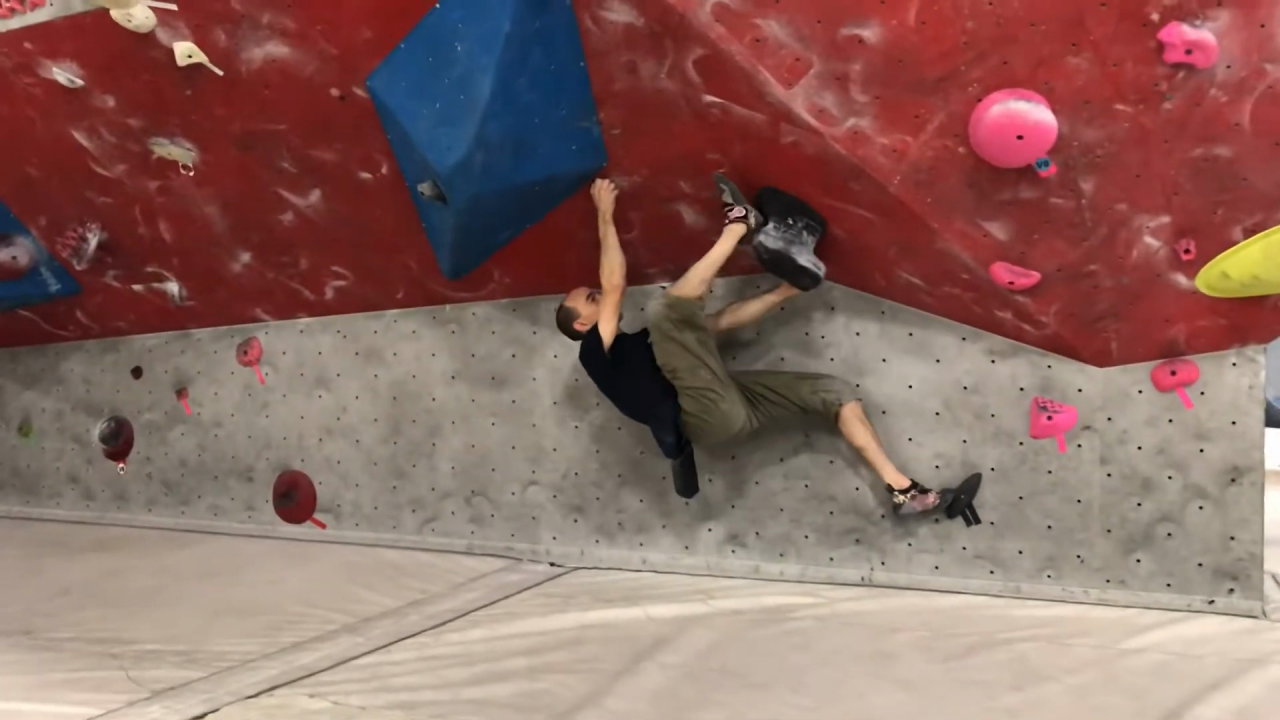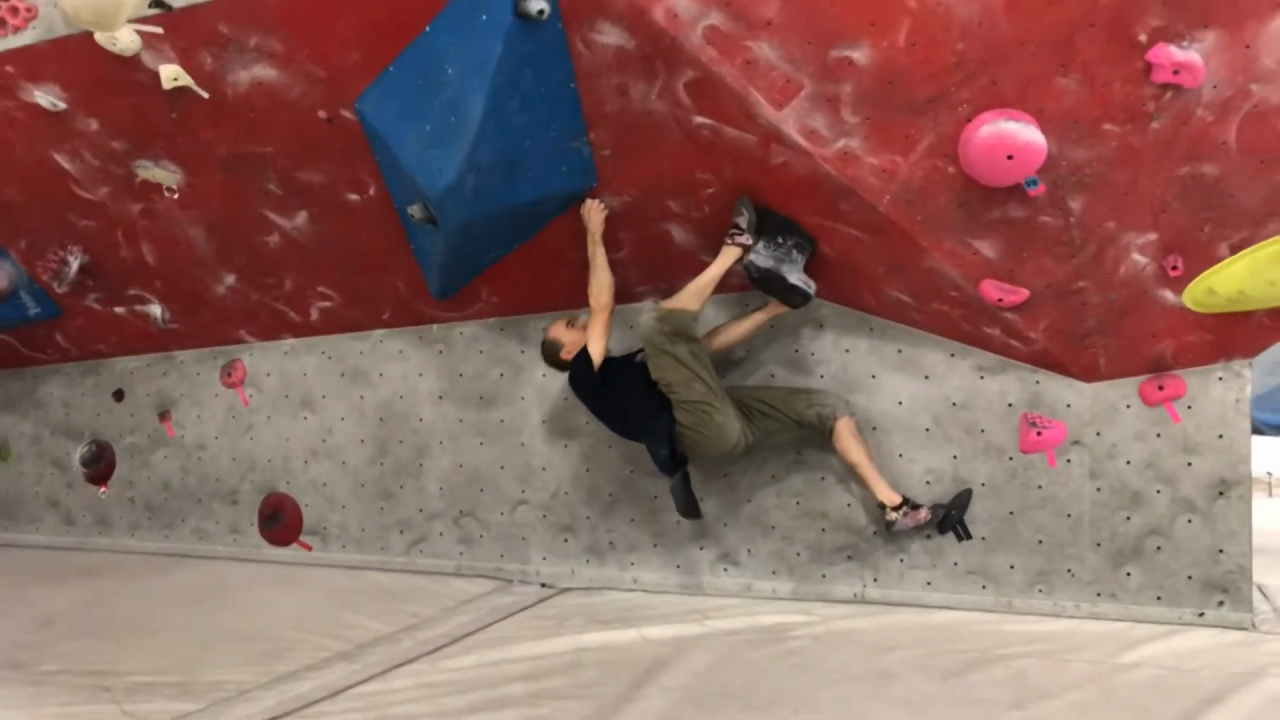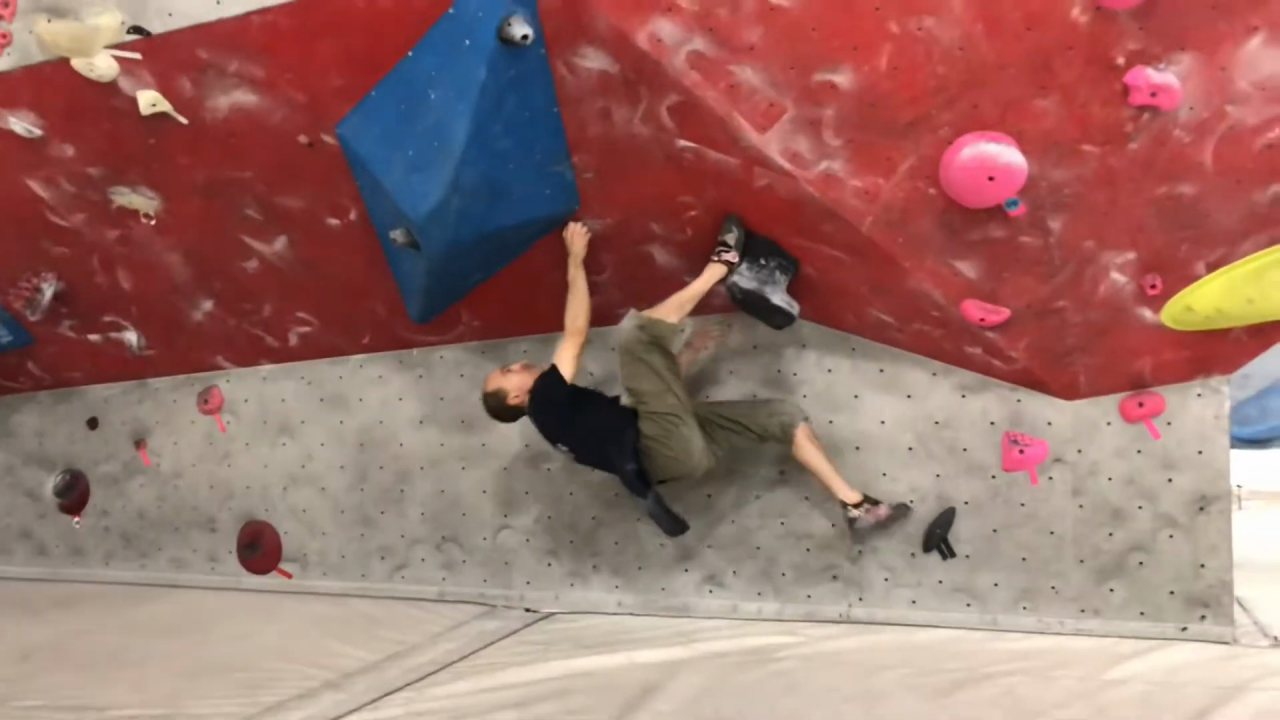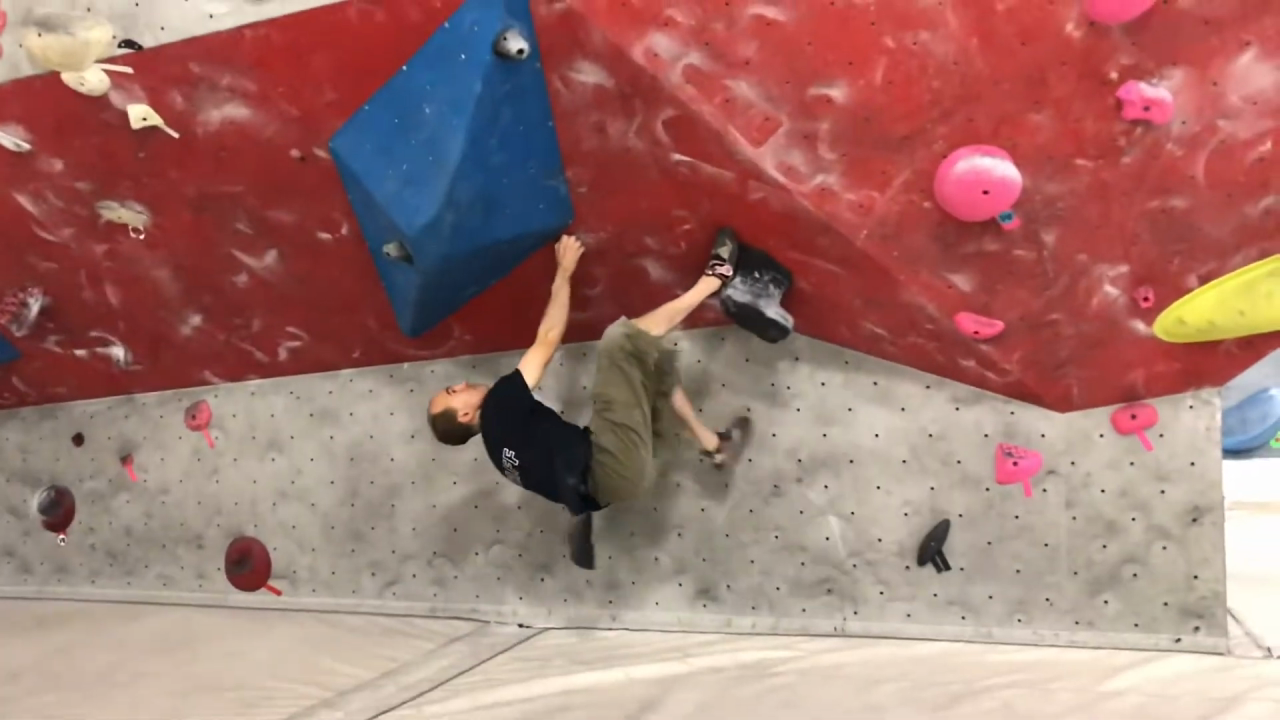
dt=0.3s
person 1, frame 1
left shoulder: (644, 343)
right shoulder: (596, 353)
left elbow: (720, 320)
right elbow: (614, 284)
left wrist: (784, 292)
right wrist: (605, 215)
left hip: (732, 405)
right hip: (710, 414)
left knee: (834, 392)
right knee: (672, 309)
left ankle: (902, 490)
right ankle: (735, 228)
person 1, frame 2
left shoulder: (630, 366)
right shoulder: (586, 376)
left elbow: (708, 343)
right elbow: (602, 305)
left wrist: (771, 310)
right wrist: (594, 236)
left hip: (725, 421)
right hip: (706, 427)
left knee: (828, 407)
right knee: (661, 322)
left ankle: (893, 505)
right ankle: (732, 249)
person 1, frame 3
left shoulder: (562, 414)
right shoulder: (549, 400)
right elbow: (576, 330)
left wrist: (684, 354)
right wrist: (575, 259)
left hip: (679, 448)
right hip: (669, 451)
left knee: (782, 417)
right knee: (634, 329)
left ankle: (855, 505)
right ankle: (716, 268)
person 1, frame 4
left shoulder: (502, 435)
right shoulder: (498, 408)
right elbow: (548, 340)
right wrist: (564, 272)
left hip: (606, 473)
right hip: (620, 468)
left knee: (657, 364)
right knee: (622, 338)
left ankle: (713, 445)
right ankle: (712, 280)
